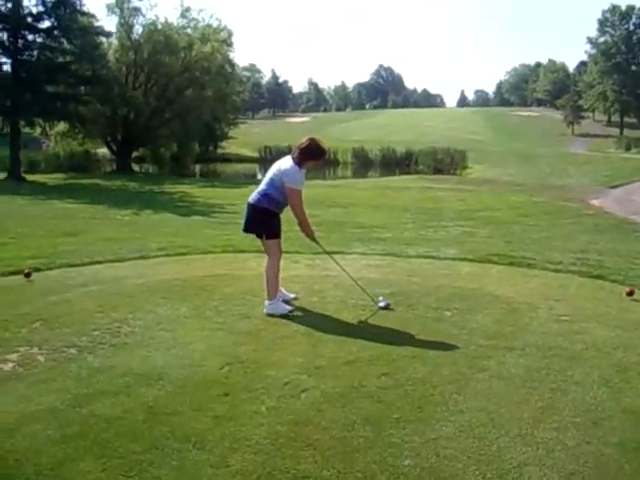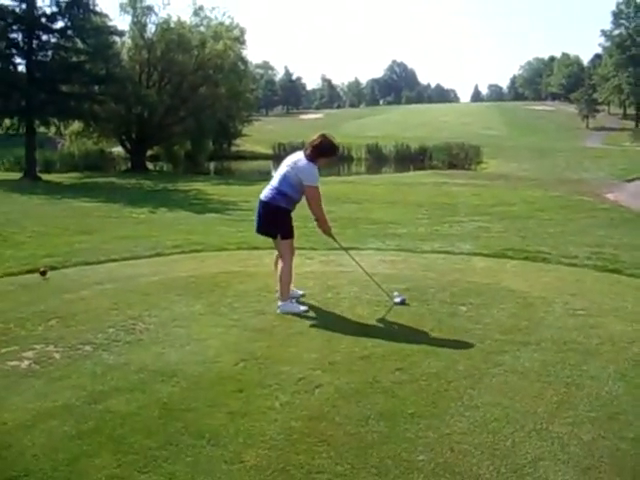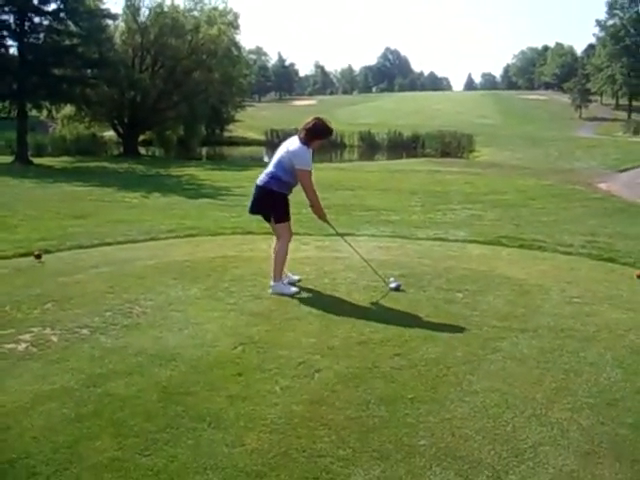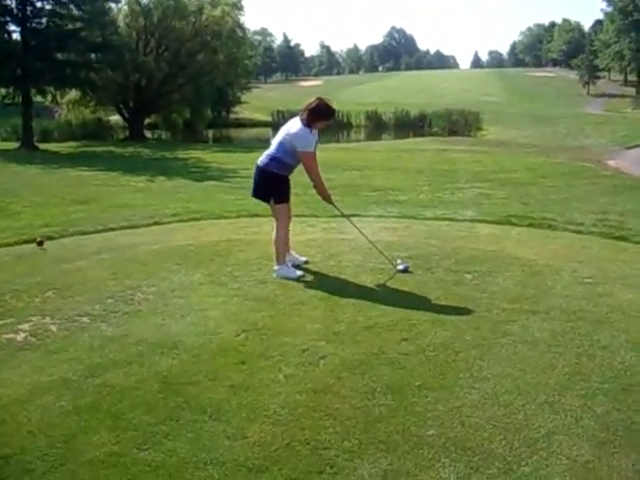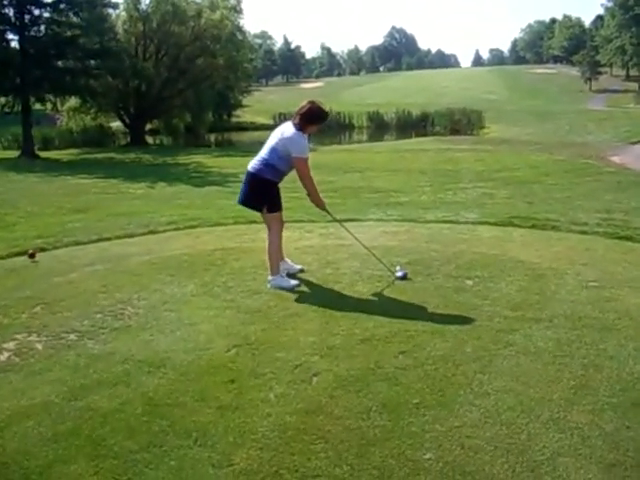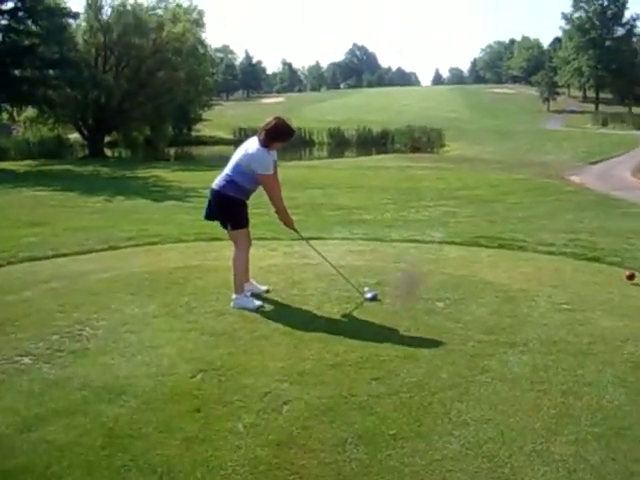
dt=0.5s
person 1, frame 1
left shoulder: (293, 164)
right shoulder: (292, 171)
left elbow: (296, 202)
right elbow: (296, 205)
left wrist: (303, 223)
right wrist: (307, 228)
left hip: (267, 210)
right hip: (263, 210)
left knee: (276, 253)
right knee: (273, 255)
left ankle: (276, 291)
right ankle: (272, 302)
person 1, frame 2
left shoulder: (299, 157)
right shoulder: (308, 169)
left elbow: (312, 197)
right elbow: (314, 202)
left wrist: (319, 220)
right wrist: (324, 225)
left hip: (271, 204)
right hip: (276, 208)
left knee: (284, 251)
right knee: (287, 255)
left ankle: (284, 289)
right ankle: (284, 302)
person 1, frame 3
left shoulder: (298, 142)
right shoulder: (301, 152)
left elbow: (306, 182)
right elbow: (308, 186)
left wrist: (314, 204)
right wrist: (319, 210)
left hip: (272, 191)
right hip: (272, 193)
left knee: (283, 235)
right knee: (284, 237)
left ankle: (279, 273)
right ankle: (276, 282)
person 1, frame 4
left shoulder: (305, 126)
right shoulder: (302, 134)
left elbow: (312, 161)
right elbow: (311, 167)
left wrist: (318, 186)
right wrist: (323, 191)
left hip: (277, 172)
right hip: (271, 173)
left knee: (285, 216)
right knee: (282, 219)
left ankle: (286, 254)
right ankle: (280, 266)
person 1, frame 5
left shoulder: (292, 128)
right shoulder: (296, 139)
left elbow: (303, 169)
right elbow: (304, 173)
left wrist: (312, 194)
right wrist: (316, 198)
left hip: (263, 178)
right hip: (262, 180)
left knee: (277, 224)
right knee: (275, 228)
left ankle: (281, 262)
right ankle: (275, 276)
person 1, frame 6
left shoulder: (265, 148)
right shoulder: (259, 154)
left elbow: (274, 181)
right elbow: (271, 189)
left wrist: (281, 210)
right wrist: (285, 216)
left hip: (234, 196)
right hip: (227, 197)
left knee: (244, 242)
right knee: (242, 245)
left ankle: (246, 283)
right ankle: (239, 296)
